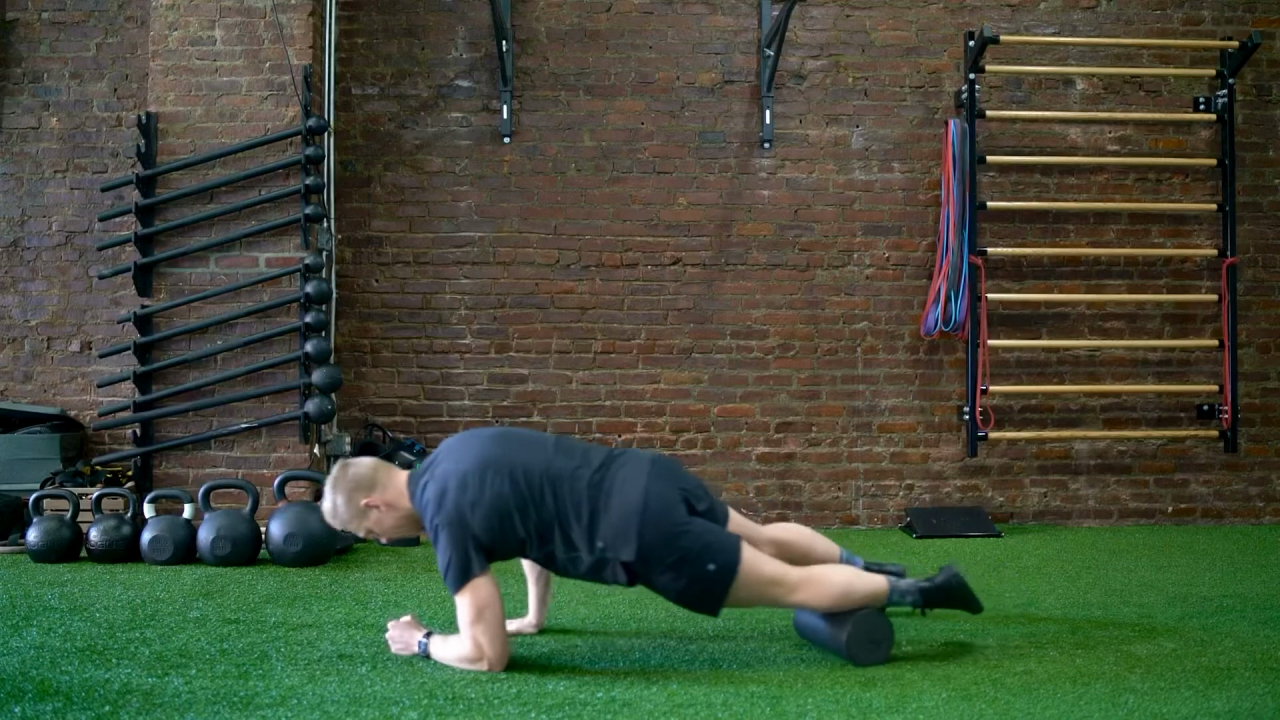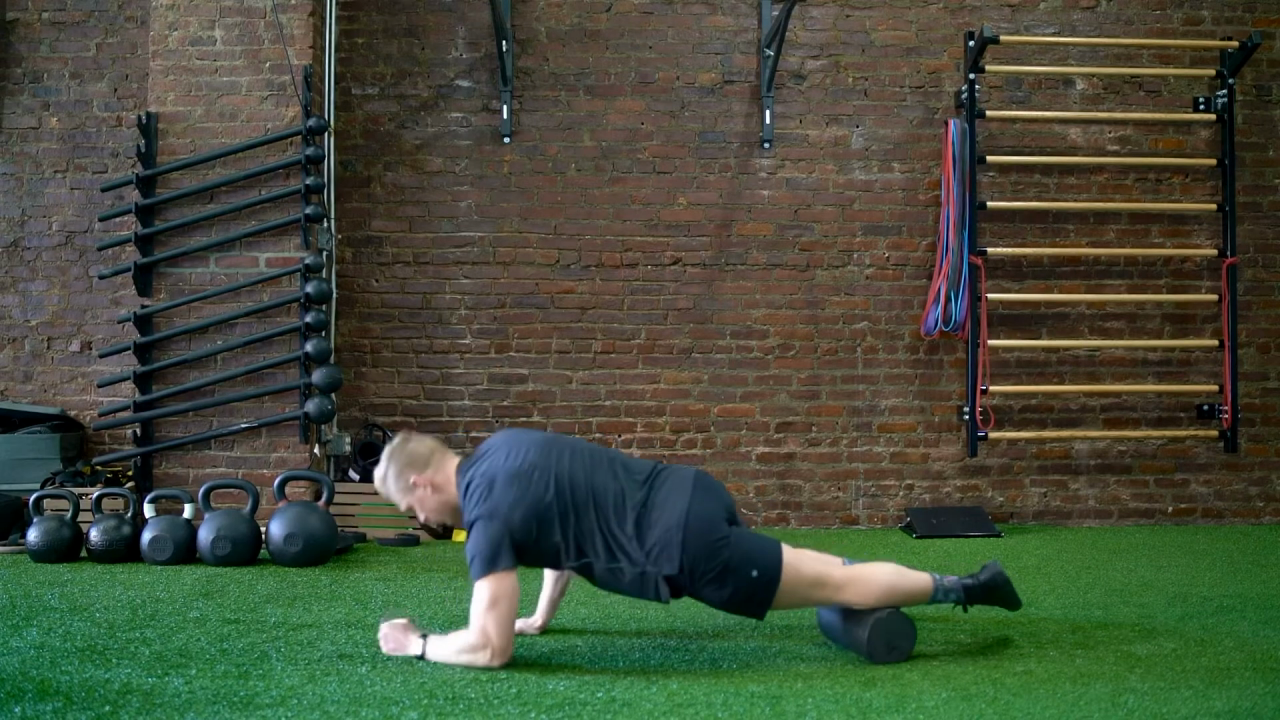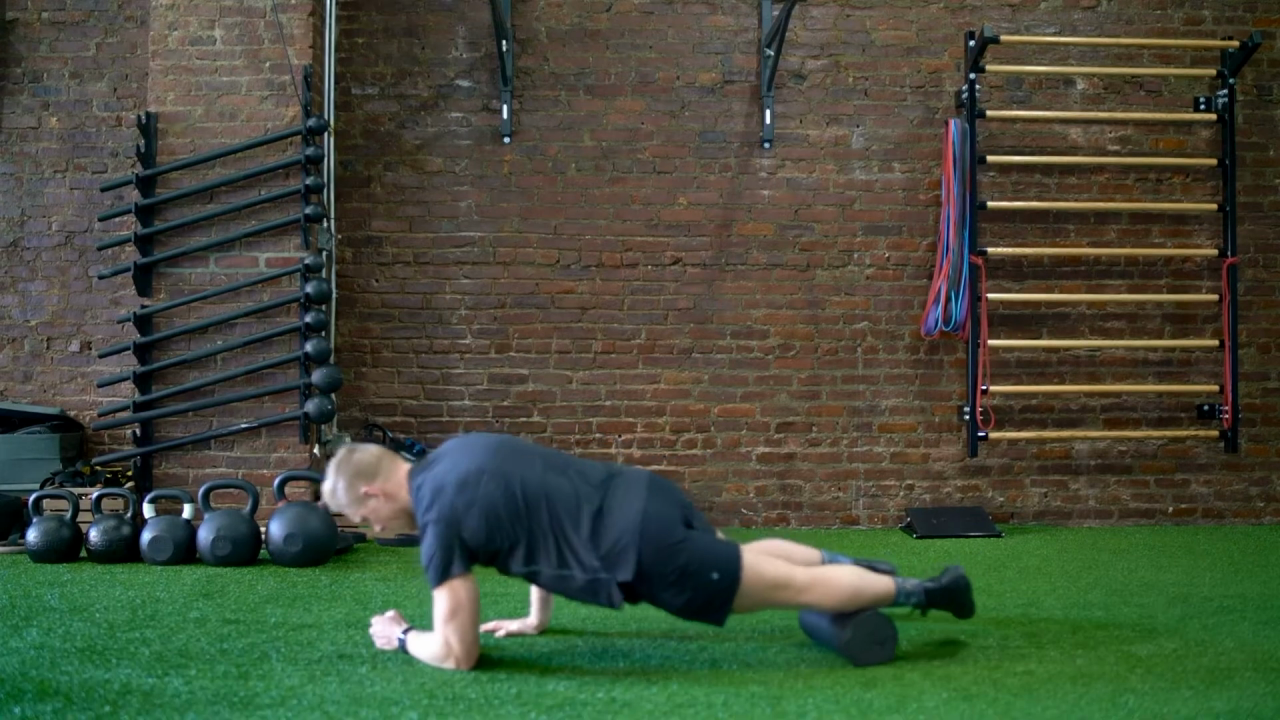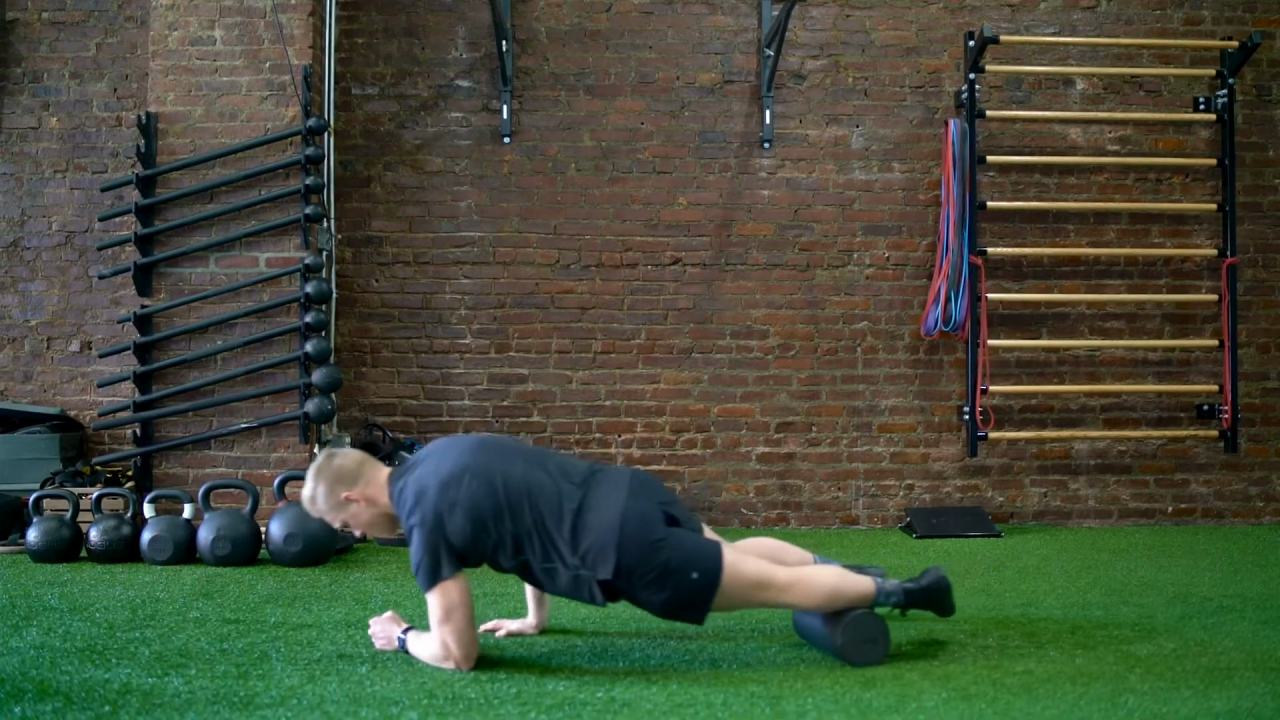
dt=1s
person 1, frame 1
left shoulder: (448, 519)
right shoulder: (456, 454)
left elbow: (488, 654)
left wrist: (420, 642)
right wrist: (536, 615)
left hip: (646, 529)
right hip: (650, 477)
left knee: (789, 586)
right knee: (763, 538)
left ankle: (918, 590)
right ankle: (865, 567)
person 1, frame 2
left shoulder: (489, 512)
right shoulder: (503, 449)
left elbow: (488, 648)
left wrist: (414, 643)
right wrist: (541, 617)
left hip: (683, 544)
right hip: (687, 497)
left knee: (830, 587)
right knee: (785, 555)
left ankle: (964, 586)
right ankle: (867, 568)
person 1, frame 3
left shoulder: (440, 517)
right shoulder: (458, 453)
left elbow: (458, 654)
left wrist: (401, 637)
right wrist: (536, 618)
left hip: (639, 549)
right hip: (643, 497)
left knee: (792, 590)
right knee: (740, 551)
left ankle: (926, 591)
right ankle: (847, 565)
person 1, frame 4
left shoulder: (425, 519)
right shoulder: (438, 457)
left elbow: (458, 653)
left wrist: (403, 636)
right wrist: (535, 618)
left hip: (624, 544)
right hip: (628, 493)
left knee: (771, 587)
right knee: (730, 550)
left ankle: (903, 591)
right ankle: (843, 570)
